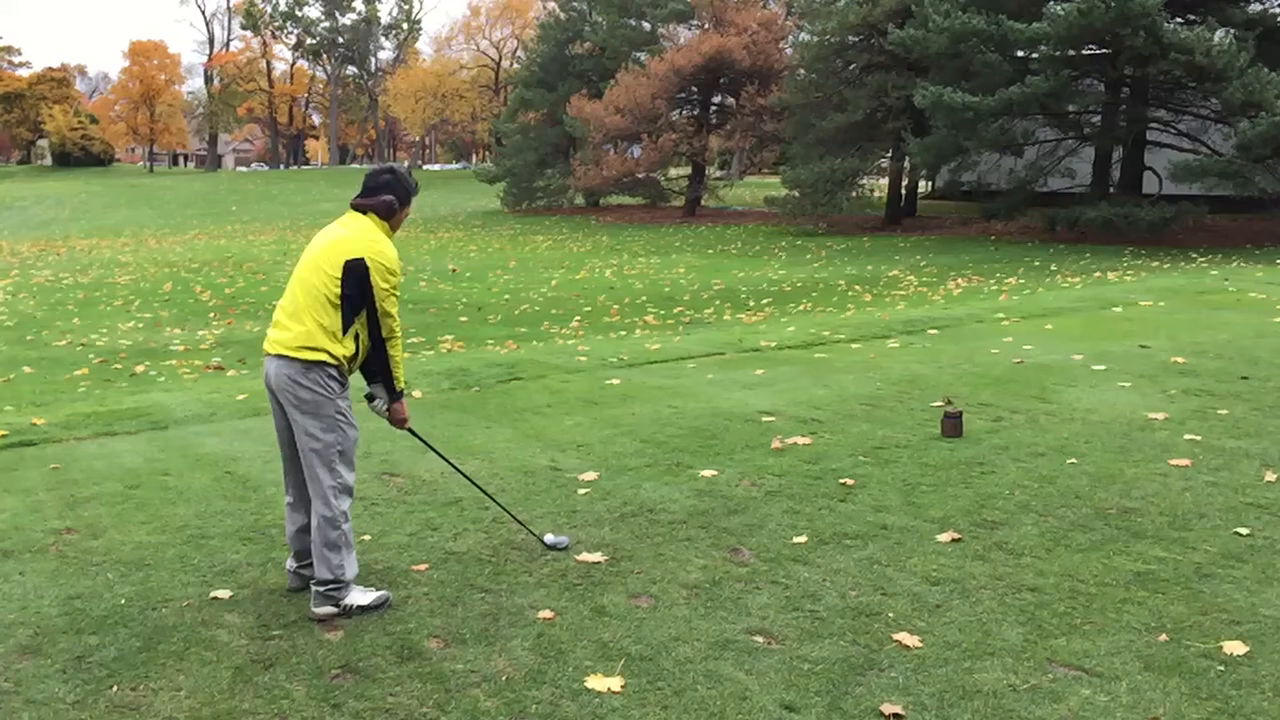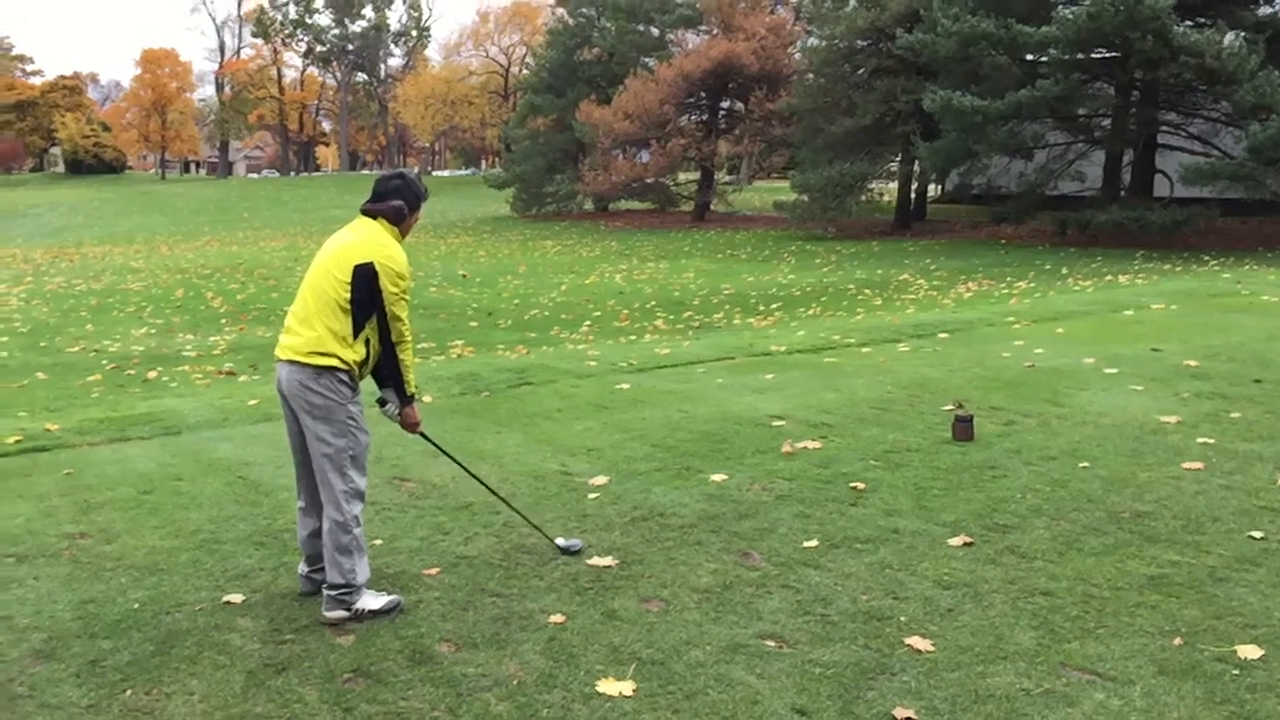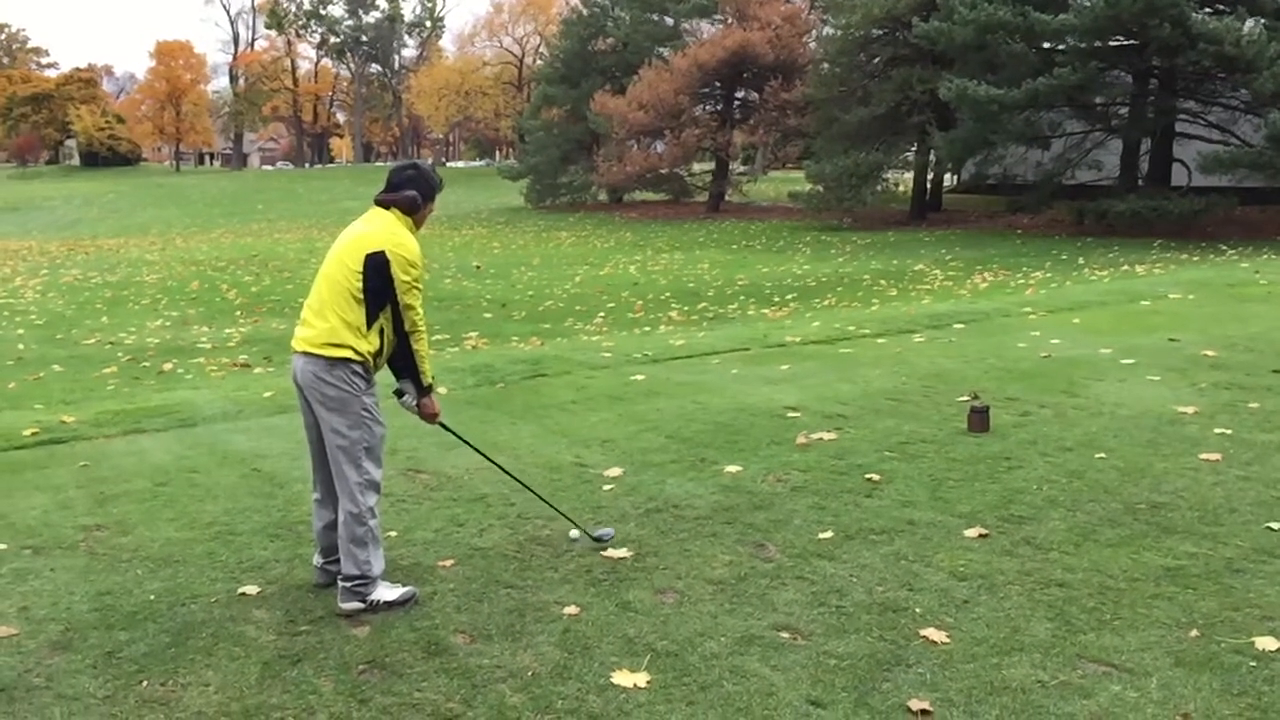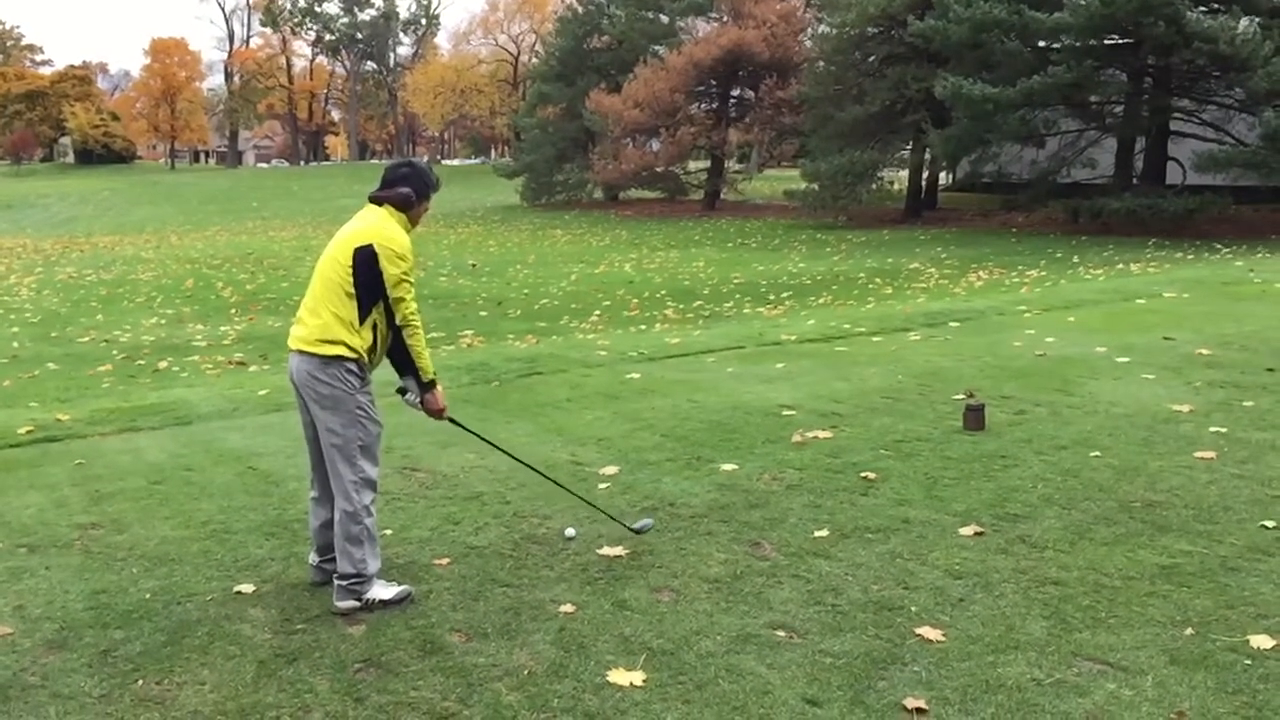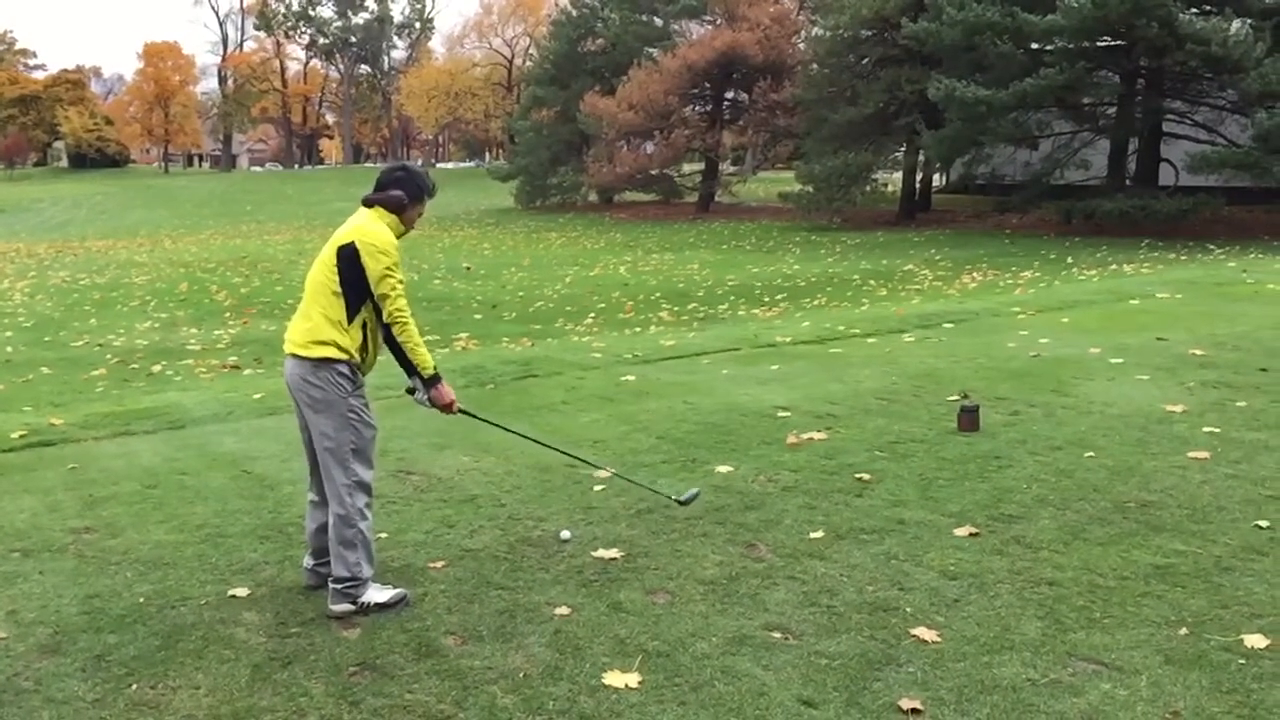
dt=1s
person 1, frame 1
left shoulder: (339, 231)
right shoulder: (377, 250)
right elbow: (383, 329)
left wrist: (375, 385)
right wrist: (394, 394)
left hip: (279, 359)
right hip: (312, 368)
left knee: (303, 476)
right knee: (331, 483)
left ankle: (304, 564)
right ankle: (333, 589)
person 1, frame 2
left shoulder: (350, 236)
right shoulder: (386, 255)
right elbow: (394, 333)
left wrist: (387, 391)
right wrist: (406, 399)
left hip: (292, 364)
right hip: (323, 374)
left knee: (315, 480)
right knee: (343, 487)
left ankle: (316, 568)
right ankle: (344, 594)
person 1, frame 3
left shoulder: (366, 227)
right shoulder: (399, 243)
right elbow: (408, 324)
left wrist: (406, 382)
right wrist: (424, 389)
left hip: (309, 357)
right hip: (339, 366)
left knee: (332, 472)
right knee: (359, 479)
left ankle: (331, 561)
right ankle: (360, 585)
person 1, frame 4
left shoulder: (365, 224)
right shoulder: (390, 238)
right elbow: (403, 319)
left wrist: (410, 380)
right wrist: (428, 384)
left hip: (306, 355)
right hip: (335, 363)
left knee: (329, 470)
right knee: (355, 476)
left ankle: (327, 559)
right ankle: (356, 584)
person 1, frame 5
left shoulder: (361, 229)
right shoulder: (376, 238)
left elbow: (381, 316)
right elbow: (395, 318)
left wrist: (418, 379)
right wrist: (432, 379)
left hip: (305, 360)
right hip: (328, 366)
left knee: (328, 473)
right knee: (350, 479)
left ankle: (321, 562)
right ankle: (351, 587)
